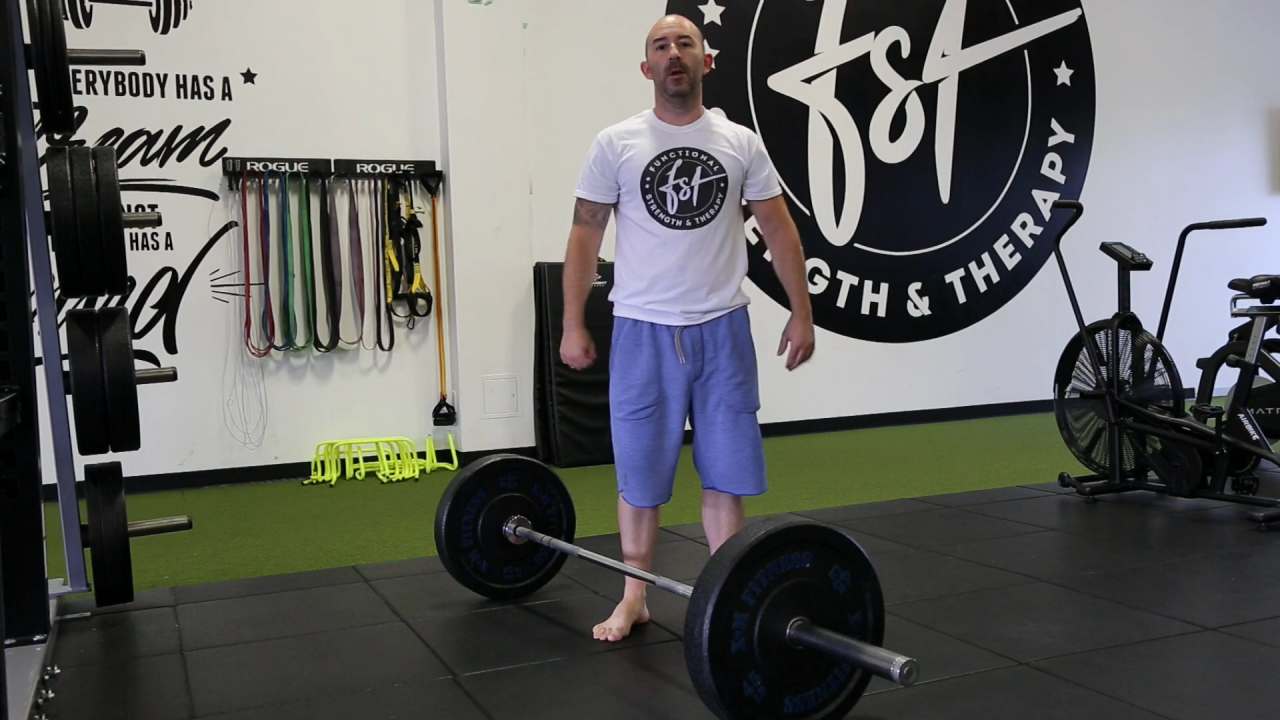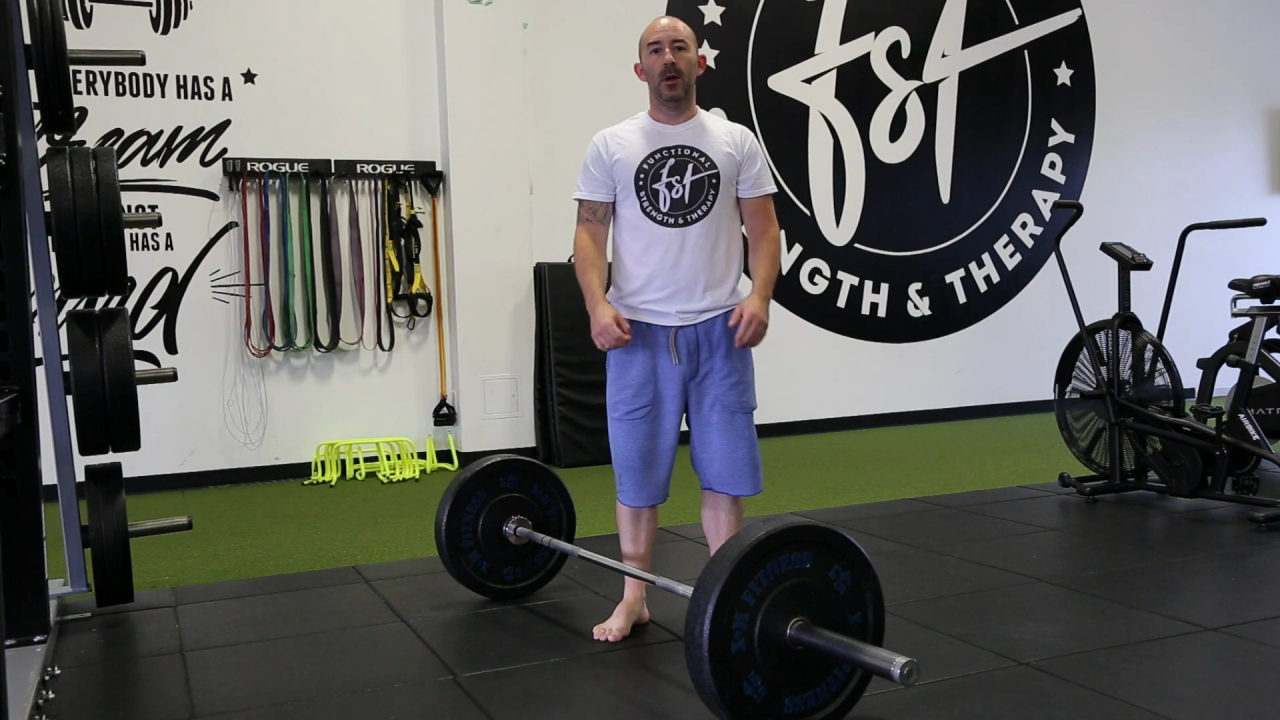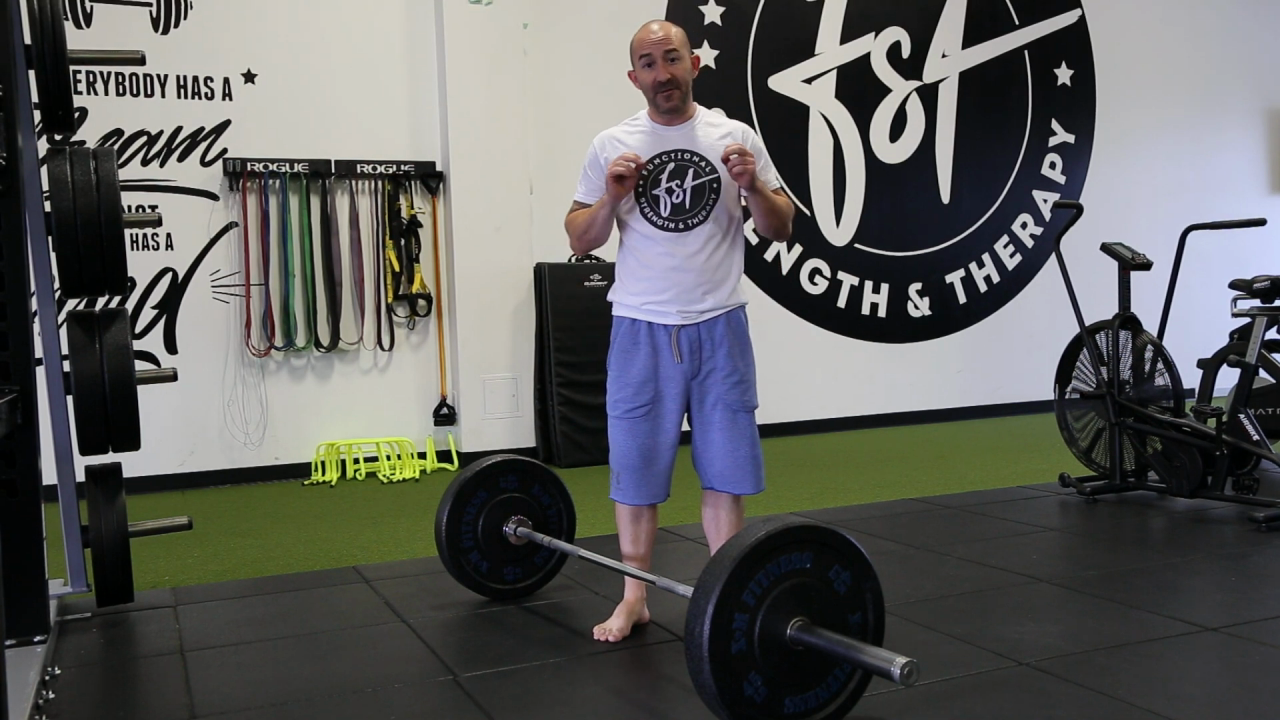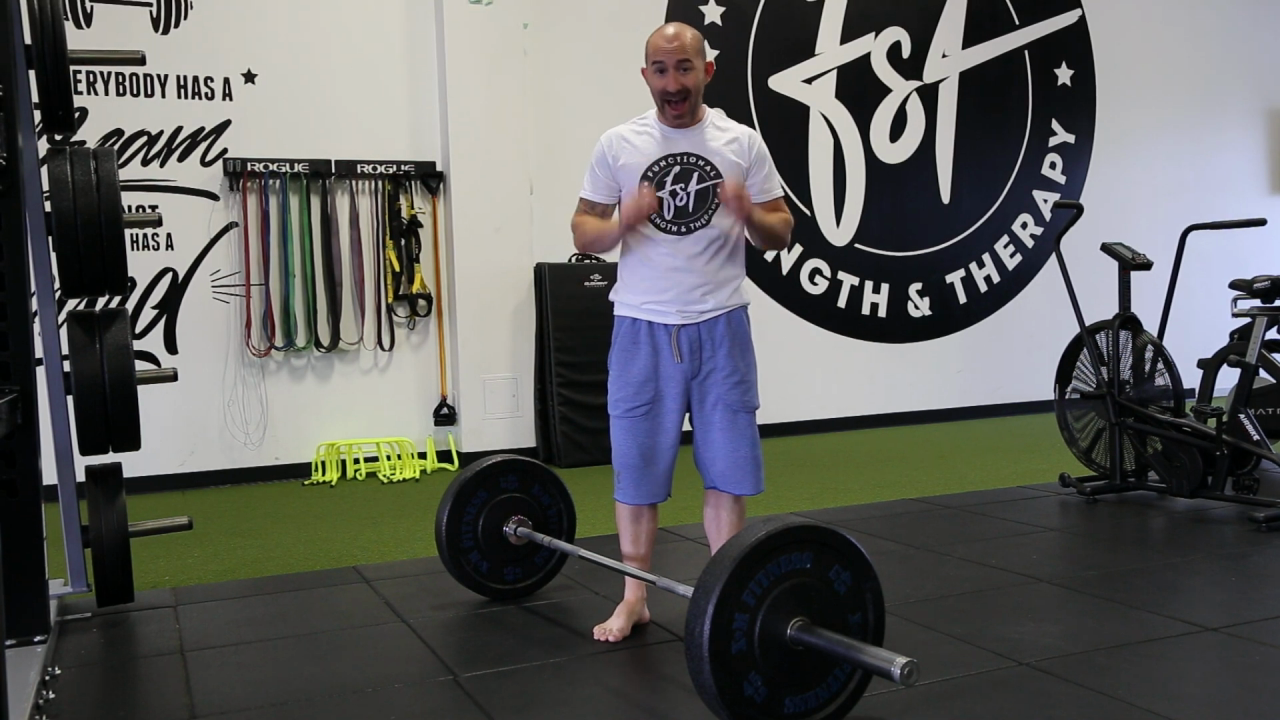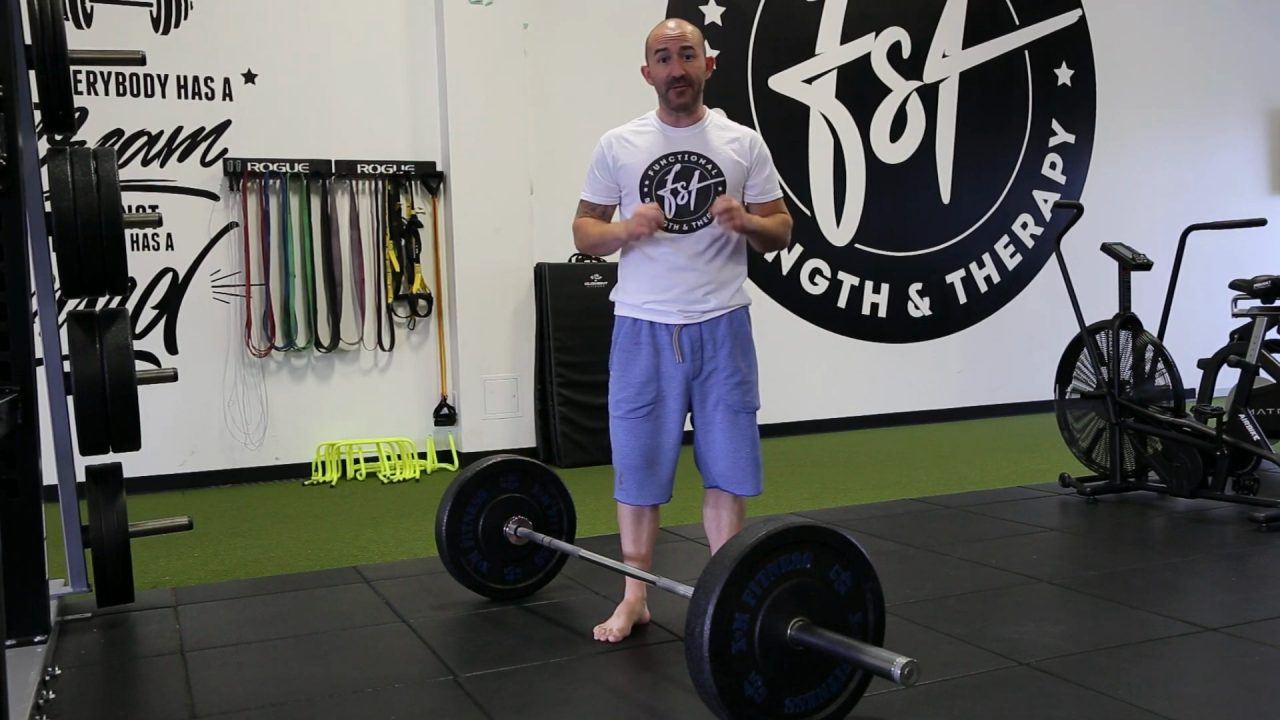
dt=0.5s
person 1, frame 1
left shoulder: (741, 143)
right shoulder: (615, 143)
left elbow: (778, 229)
right elbow: (585, 236)
left wrist: (801, 313)
right wrist: (572, 324)
left hip: (721, 327)
right hip: (643, 330)
left knee: (726, 468)
right knee: (639, 467)
right ankle: (635, 596)
person 1, frame 2
left shoulder: (737, 141)
right shoulder: (611, 145)
left elbow: (764, 229)
right elbow: (589, 231)
left wrist: (759, 298)
right wrist: (598, 304)
left hip: (717, 327)
right hip: (640, 330)
left knee: (724, 468)
right knee: (636, 467)
right ankle: (634, 597)
person 1, frame 3
left shoulder: (735, 136)
right shoulder: (611, 145)
left elbow: (781, 227)
right elbow: (579, 240)
left wrist: (752, 185)
right wrist: (611, 198)
left hip: (719, 326)
right hip: (641, 329)
left knee: (725, 465)
right knee: (635, 464)
right ankle: (634, 597)
person 1, frame 4
left shoulder: (742, 142)
right shoulder: (618, 144)
left elbow: (782, 226)
right elbow: (582, 226)
left wrist: (751, 217)
right wrist: (620, 224)
left hip: (719, 325)
right hip: (643, 327)
left knee: (727, 465)
right knee: (636, 463)
right ankle: (634, 597)
person 1, frame 5
left shoulder: (743, 143)
right shoulder: (617, 145)
left elbow: (781, 228)
right elbow: (583, 230)
left wrist: (747, 223)
right wrist: (623, 230)
left hip: (721, 327)
right hip: (643, 328)
left knee: (727, 466)
right knee: (638, 464)
right ankle: (634, 597)
